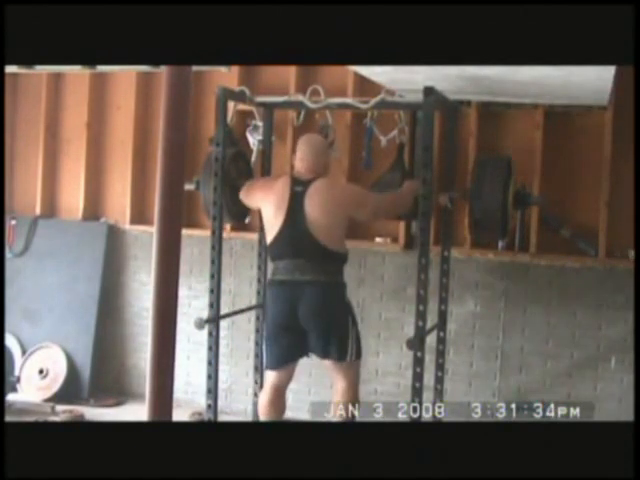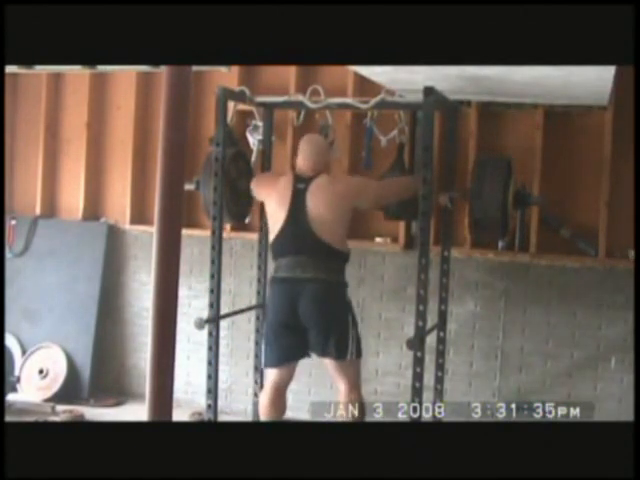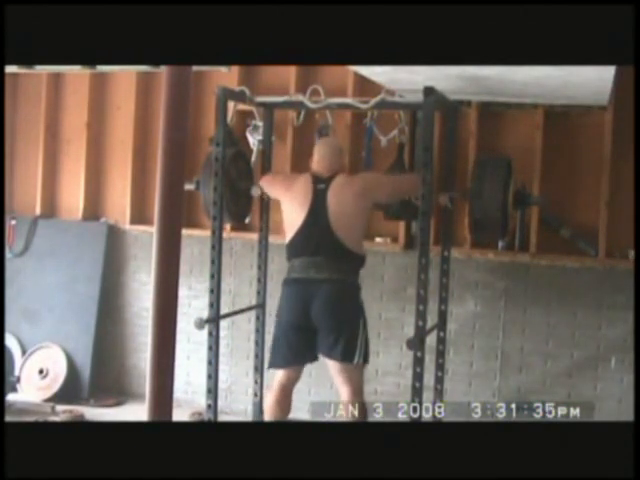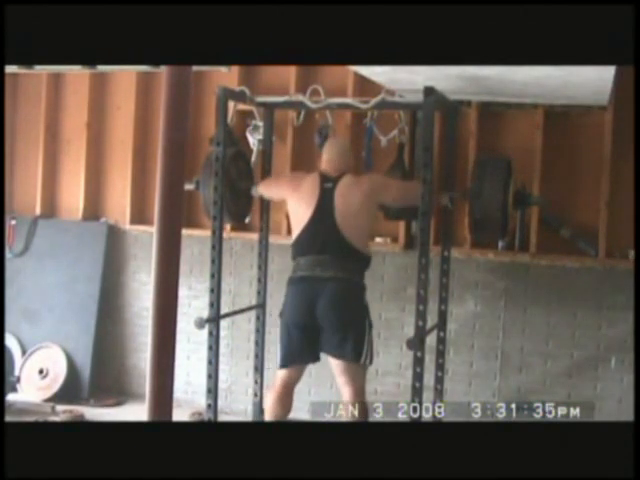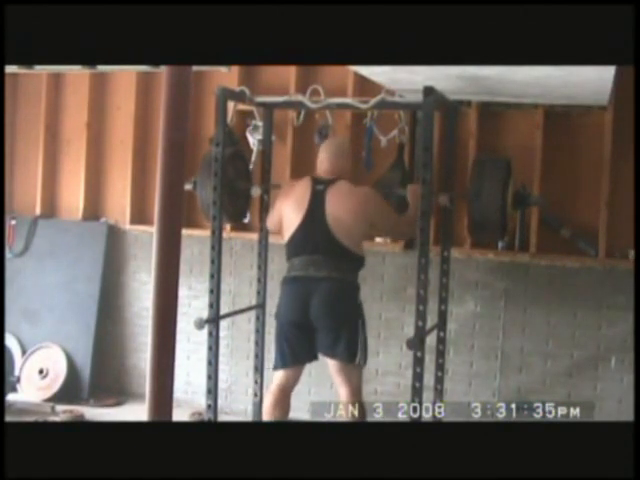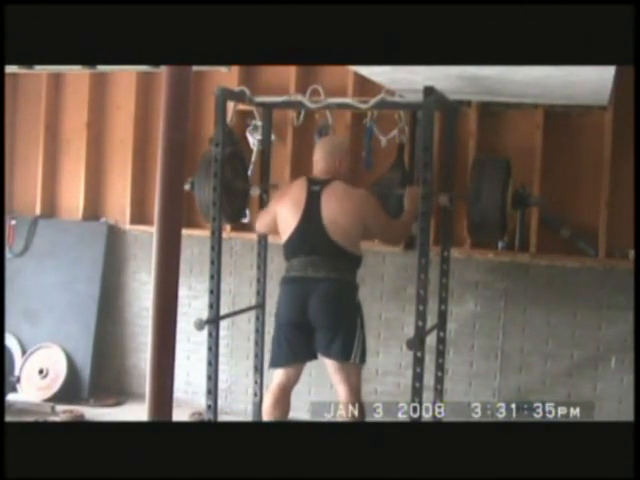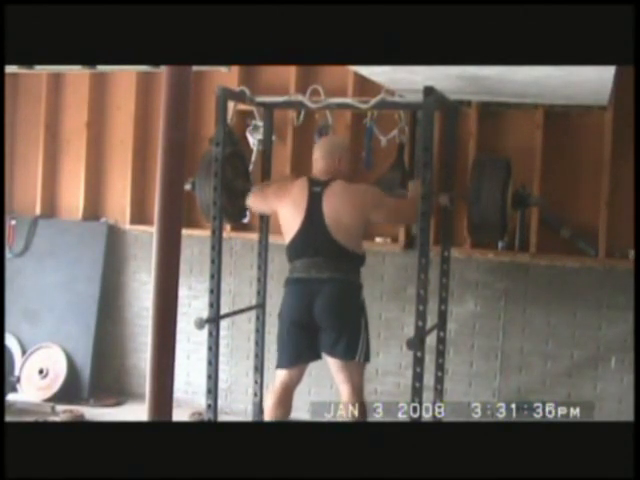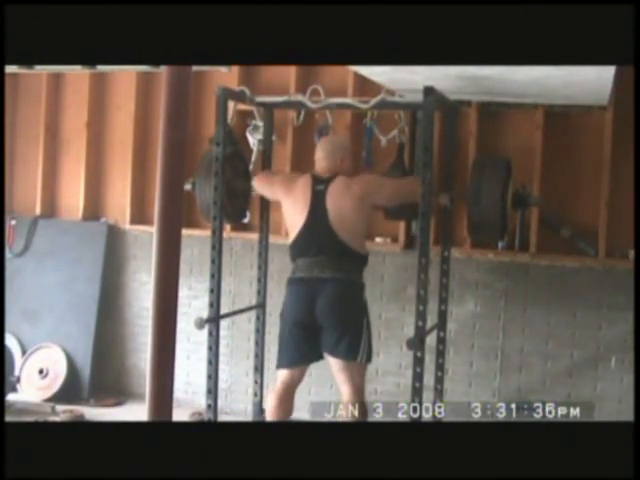
dt=0.2s
person 1, frame 1
left shoulder: (271, 190)
right shoulder: (339, 193)
left elbow: (245, 192)
right elbow: (390, 206)
right wrist: (411, 189)
left hip: (280, 294)
right hip: (323, 295)
left knee: (274, 382)
right knee: (346, 382)
person 1, frame 2
left shoulder: (274, 187)
right shoulder: (342, 188)
left elbow: (255, 184)
right elbow: (395, 189)
right wrist: (418, 183)
left hip: (282, 292)
right hip: (325, 293)
left knee: (275, 381)
right knee: (348, 385)
person 1, frame 3
left shoulder: (292, 185)
right shoulder: (361, 187)
left elbow: (264, 182)
right elbow: (412, 183)
right wrist: (424, 183)
left hip: (295, 292)
right hip: (338, 295)
left knee: (282, 381)
right knee: (350, 389)
person 1, frame 4
left shoulder: (298, 184)
right shoulder: (368, 187)
left elbow: (262, 187)
right elbow: (417, 192)
right wrist: (416, 191)
left hip: (300, 291)
right hip: (342, 294)
left knee: (284, 379)
right knee: (351, 389)
person 1, frame 5
left shoulder: (291, 192)
right shoulder: (362, 198)
left elbow: (272, 226)
right elbow: (403, 231)
right wrist: (414, 203)
left hip: (294, 293)
right hip: (337, 295)
left knee: (282, 382)
right knee: (349, 389)
person 1, frame 6
left shoulder: (286, 194)
right shoulder: (357, 199)
left elbow: (261, 226)
right elbow: (396, 235)
right wrist: (412, 207)
left hip: (293, 293)
right hip: (335, 295)
left knee: (281, 381)
right knee: (348, 388)
person 1, frame 7
left shoulder: (287, 192)
right shoulder: (358, 196)
left elbow: (253, 199)
right elbow: (408, 213)
right wrist: (418, 195)
left hip: (297, 293)
right hip: (339, 295)
left knee: (284, 381)
right knee: (350, 387)
person 1, frame 8
left shoulder: (292, 187)
right shoulder: (361, 189)
left elbow: (259, 179)
right elbow: (415, 188)
left hip: (299, 293)
right hip: (341, 295)
left knee: (285, 381)
right knee: (351, 387)
